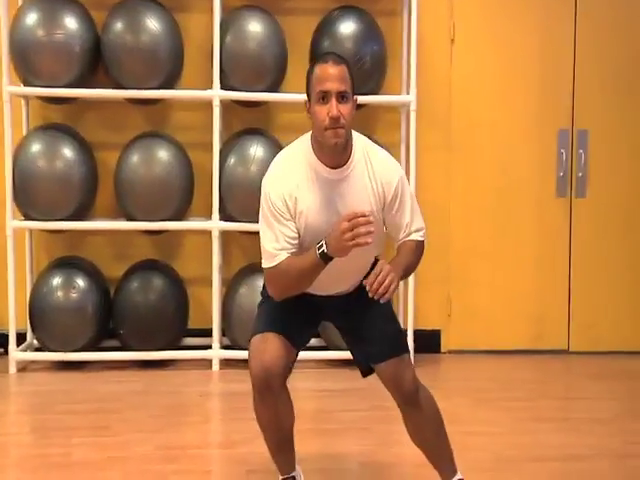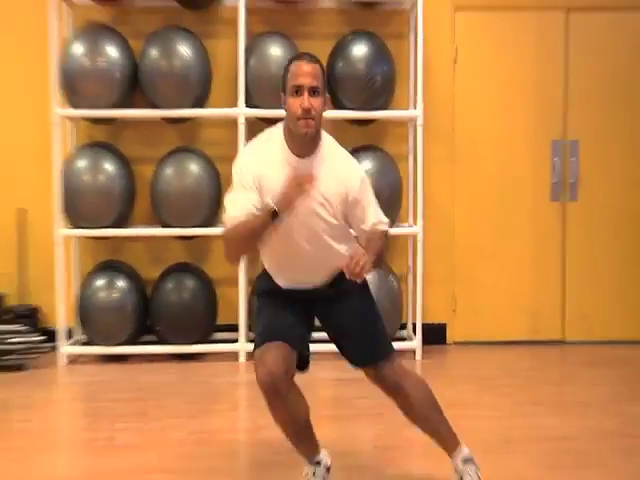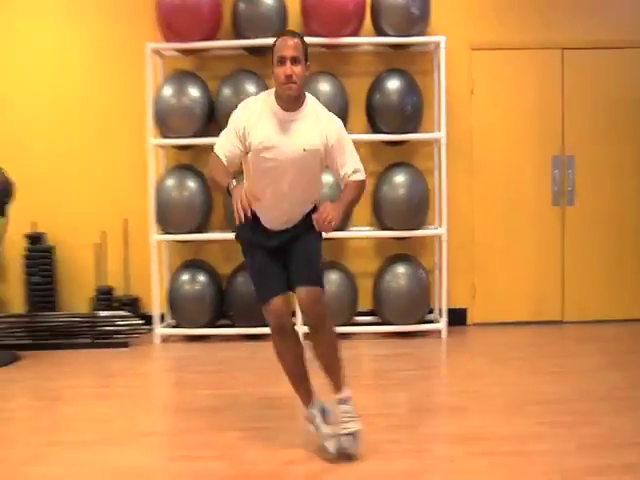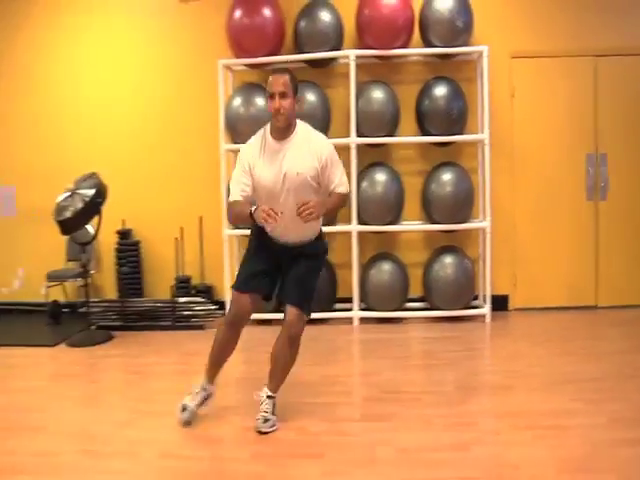
dt=0.2s
person 1, frame 1
left shoulder: (383, 168)
right shoulder: (281, 178)
left elbow: (414, 238)
right elbow: (276, 285)
left wrist: (395, 268)
right wrist: (329, 249)
left hip: (359, 286)
right hip: (293, 287)
left knee: (404, 383)
right knee: (265, 369)
person 1, frame 2
left shoulder: (344, 167)
right shoulder: (254, 161)
left elbow: (376, 233)
right elbow: (233, 251)
left wrist: (367, 258)
right wrist: (277, 208)
left hip: (340, 279)
right hip: (280, 287)
left knee: (389, 376)
right knee: (271, 374)
person 1, frame 3
left shoulder: (328, 124)
right shoulder: (248, 114)
left elbow: (357, 180)
right elbow: (219, 165)
left wrist: (339, 208)
right wrist: (233, 189)
left hip: (303, 226)
right hip: (258, 229)
left knee: (313, 308)
right knee: (278, 315)
left ankle: (343, 399)
right ankle: (313, 407)
person 1, frame 4
left shoulder: (319, 147)
right shoulder: (250, 151)
left elbow: (340, 193)
right elbow: (234, 213)
left wrist: (321, 208)
right wrist: (253, 211)
left hip: (305, 248)
right hip: (266, 241)
left knee: (293, 324)
right knee: (238, 312)
left ankle: (270, 395)
right ankle: (205, 387)
